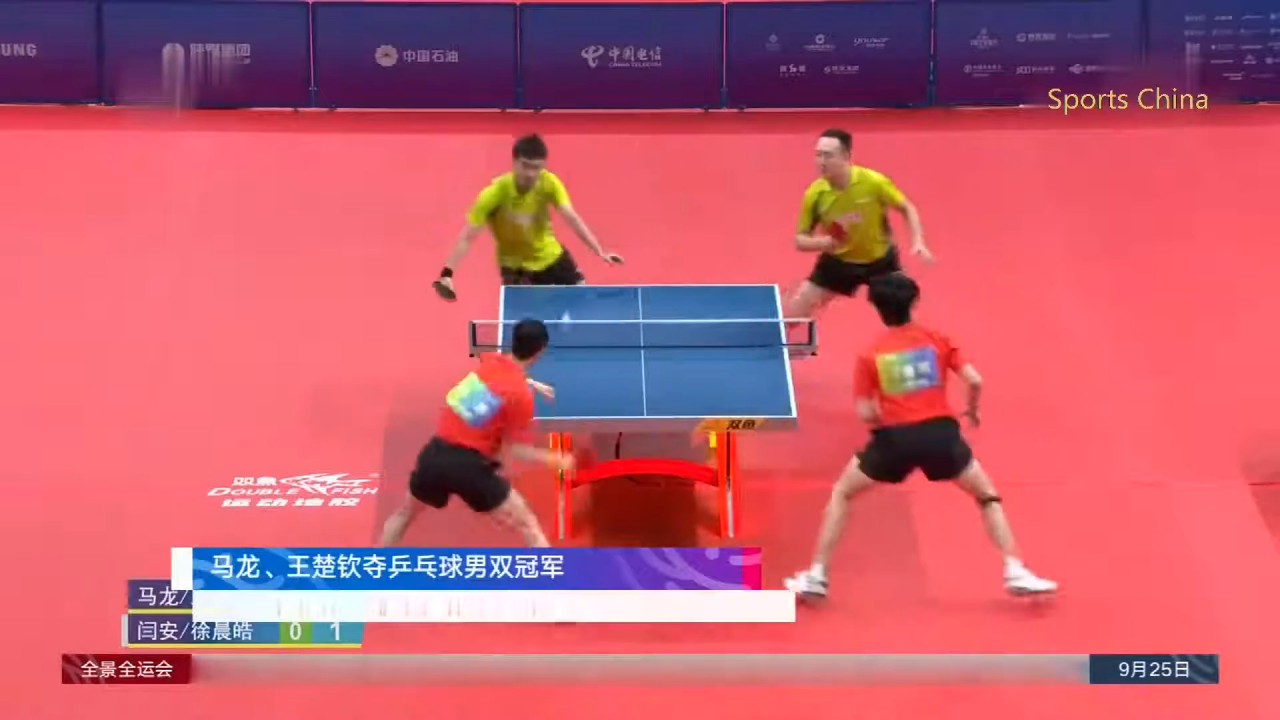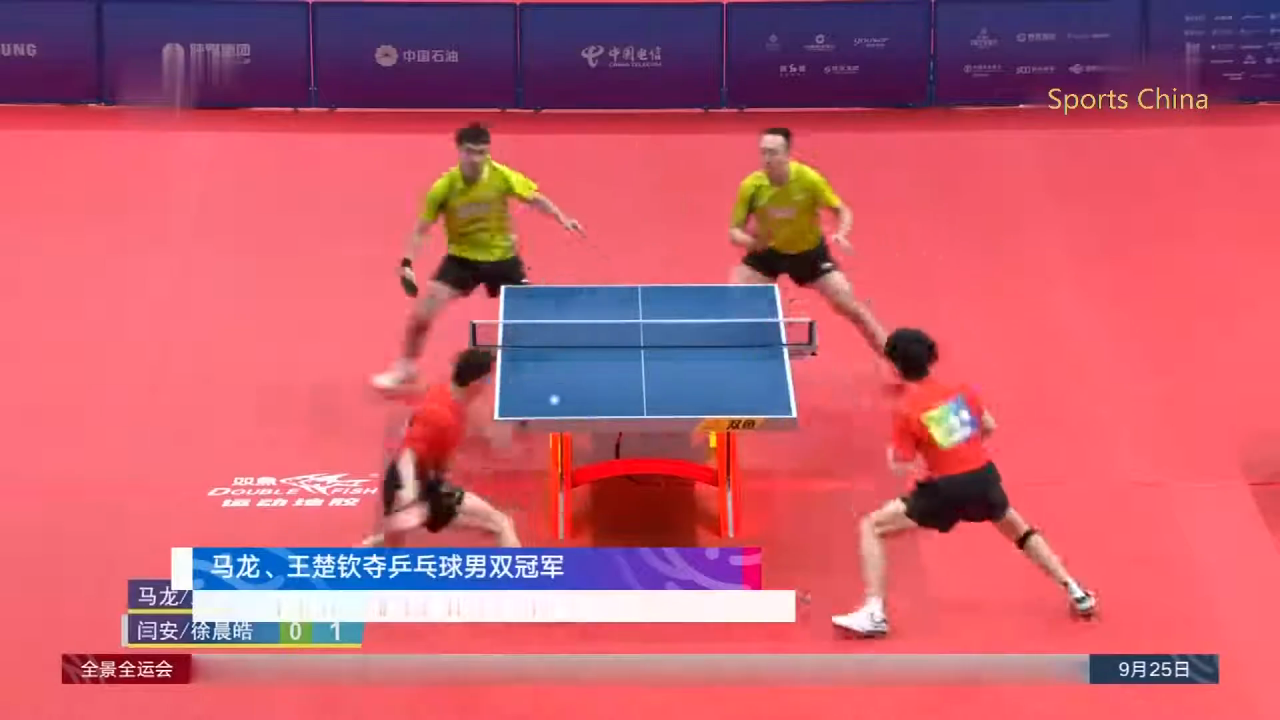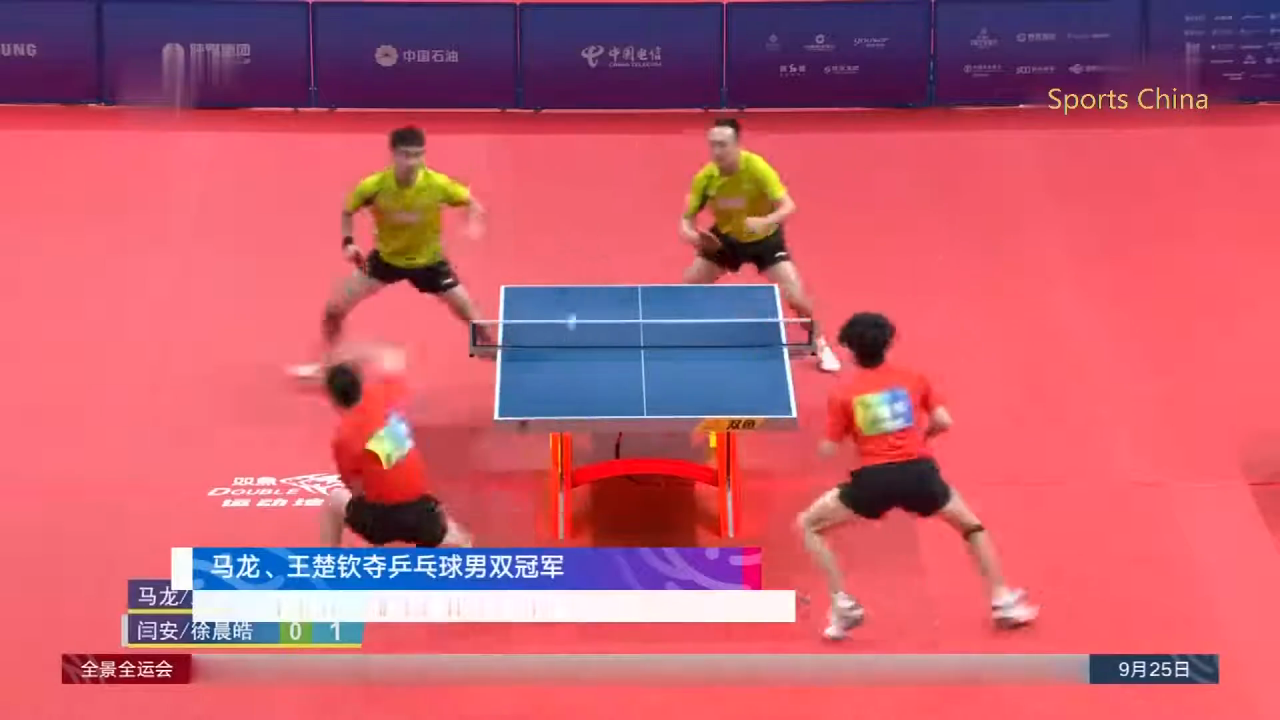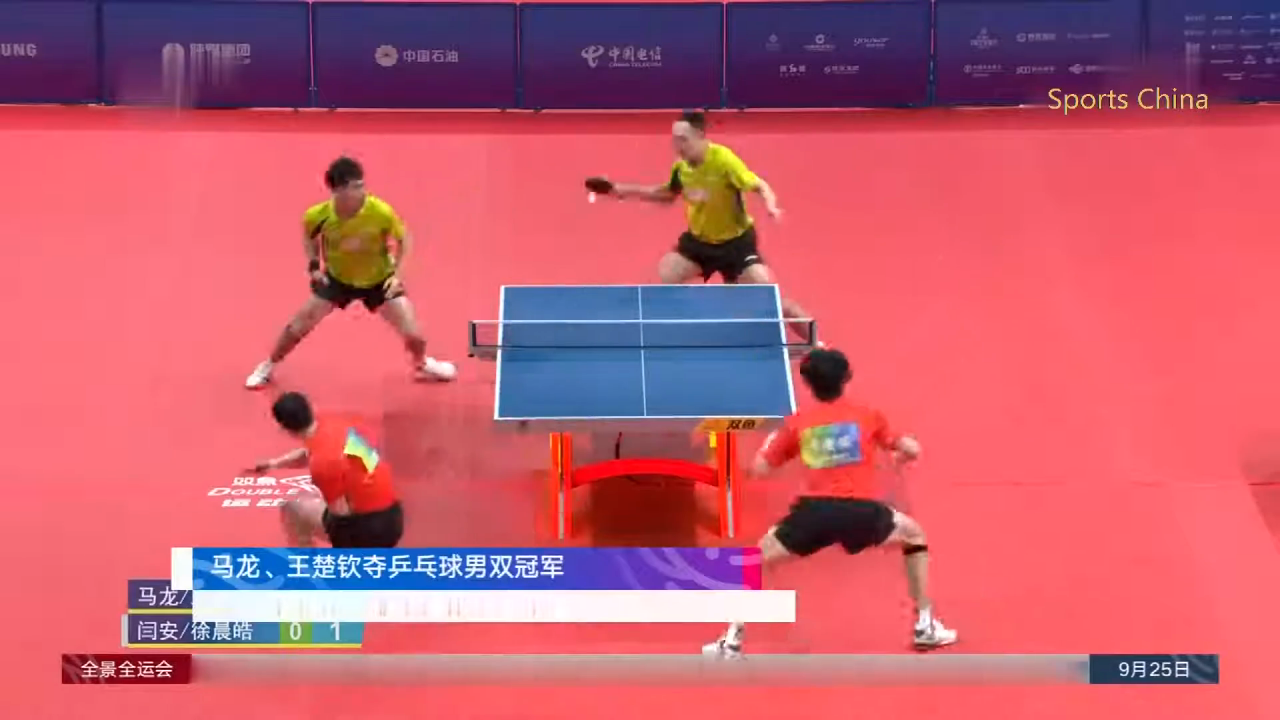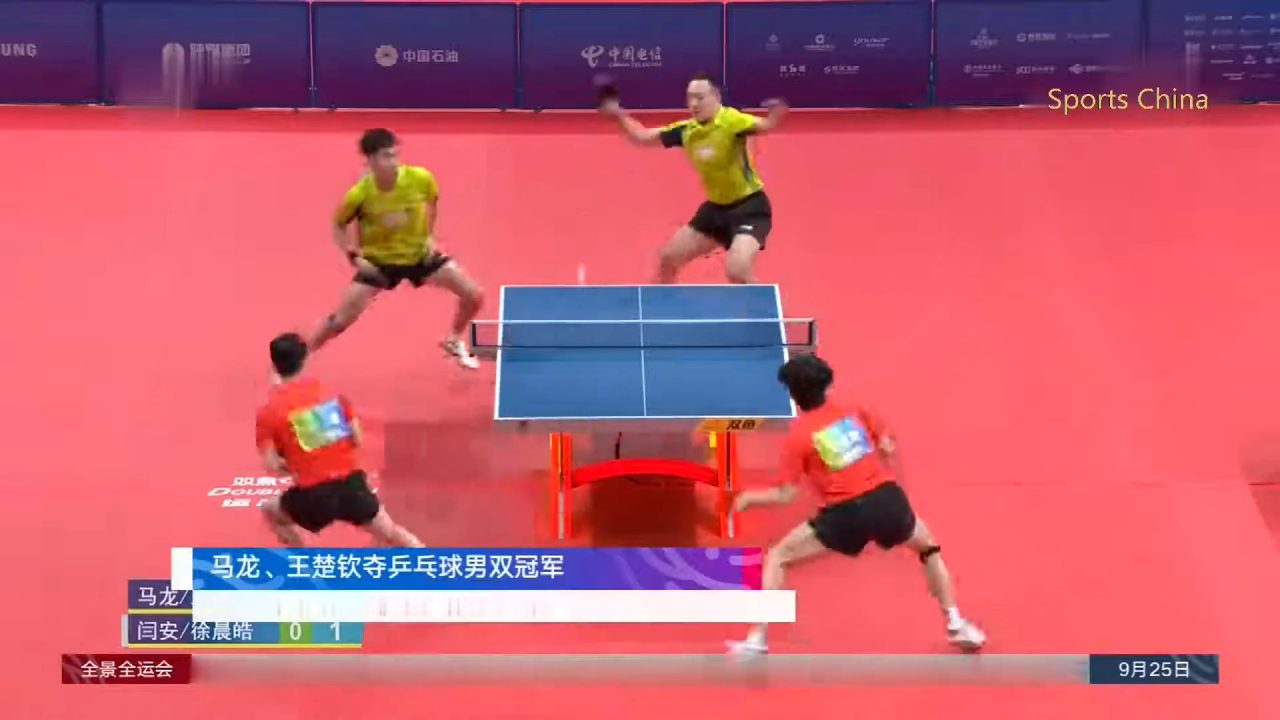
dt=0.2s
person 1, frame 1
left shoulder: (870, 354)
right shoulder: (936, 339)
left elbow: (865, 412)
right elbow: (974, 381)
right wrist: (973, 410)
left hip: (897, 439)
right hip: (940, 432)
left knee: (842, 492)
right knee: (986, 495)
left ankle: (815, 575)
right ankle: (1015, 572)
person 1, frame 2
left shoulder: (902, 410)
right shoulder: (959, 390)
left elbow: (908, 469)
right elbow: (989, 428)
left wrist: (894, 456)
left hip: (942, 489)
right hip: (983, 480)
left knee: (871, 528)
right knee: (1022, 531)
left ankle: (873, 612)
right ankle: (1076, 592)
person 1, frame 3
left shoulder: (843, 393)
right shoulder: (913, 380)
left elbow: (828, 449)
right elbow: (943, 421)
left wrist: (848, 431)
left hip: (874, 480)
right hip: (919, 474)
left knee: (806, 525)
right knee: (970, 525)
left ankle: (843, 606)
right ankle: (1002, 601)
person 1, frame 4
left shoulder: (797, 423)
right shoulder: (868, 415)
left elbow: (762, 466)
right elbow: (912, 450)
left wrist: (769, 444)
right wrist: (899, 456)
left hip: (814, 513)
right hip: (862, 511)
left knee: (756, 562)
right knee: (913, 536)
left ankle: (732, 640)
right ankle: (925, 627)
person 1, frame 5
left shoulder: (797, 437)
right shoulder: (853, 412)
left elbow: (789, 496)
right elbow: (888, 450)
left wrist: (752, 497)
left hip: (849, 514)
right hip: (888, 500)
left knee: (777, 558)
right knee: (928, 548)
left ankle: (757, 641)
right ankle: (957, 625)
person 2, frame 1
left shoulder: (548, 183)
right shoulder: (493, 195)
left elbow: (571, 217)
right elbow: (466, 238)
left wrist: (600, 252)
right wrist: (447, 273)
left hip: (552, 257)
right hip: (516, 268)
person 2, frame 2
left shoulder: (502, 176)
right shoulder: (444, 187)
left elbow: (536, 198)
right elbow: (420, 229)
left wrist: (564, 219)
right wrist: (407, 263)
left hip: (502, 257)
right hip: (461, 258)
right knee: (421, 317)
right ankle: (406, 368)
person 2, frame 3
left shoulder: (437, 185)
right shoulder: (373, 187)
left elbow: (472, 203)
right elbow: (347, 212)
left wrist: (474, 224)
right wrist: (348, 242)
left hip: (429, 260)
right hip: (386, 258)
left knee: (470, 316)
right knee: (336, 307)
person 2, frame 4
left shoulder: (381, 212)
right shoulder: (318, 216)
left elbow: (402, 241)
right elbow: (309, 236)
left wrist: (396, 275)
right wrist: (314, 266)
left hip: (380, 278)
right hip: (339, 279)
left knee: (413, 335)
right knee: (298, 327)
left ankle: (421, 363)
right ankle: (270, 365)
person 2, frame 5
left shoulder: (420, 178)
right shoulder: (359, 195)
left elbow: (434, 199)
right elbow: (339, 227)
left wrist: (431, 237)
right wrist: (354, 257)
left hip: (421, 253)
right hip: (379, 258)
left knee: (474, 295)
right knee: (343, 317)
left ankle: (454, 343)
person 3, frame 1
left shoulder: (873, 182)
right shoulder: (814, 195)
left elbow: (907, 208)
right elbow: (801, 240)
left wrist: (918, 242)
right wrist: (823, 242)
left hip: (880, 260)
right hip: (837, 262)
right knee: (791, 316)
person 3, frame 2
left shoulder: (810, 180)
right shoulder: (750, 187)
left elbow: (843, 212)
right elbow: (735, 230)
left wrist: (841, 235)
right wrist: (746, 240)
left hip: (810, 249)
right hip: (767, 251)
left knee: (848, 307)
person 3, frame 3
left shoulder: (758, 169)
right shoulder: (705, 178)
left elbow: (788, 206)
right elbow: (687, 219)
left wrist: (766, 221)
right wrist: (694, 236)
left hip: (766, 239)
right hip: (725, 238)
left knee: (796, 298)
left ankle: (821, 345)
person 3, frame 4
left shoulder: (724, 161)
right shoulder: (681, 167)
left elbow: (760, 187)
right elbow: (666, 195)
left wrist: (771, 207)
right wrist: (627, 191)
left hip: (736, 241)
right hip: (699, 240)
left ankle: (812, 340)
person 3, frame 5
left shoulder: (732, 121)
right shoulder: (687, 130)
left elbow: (763, 126)
right elbow: (643, 136)
left wrist: (775, 116)
right wrist: (617, 112)
left hip: (749, 206)
right hip: (718, 207)
left knee: (737, 269)
right knee: (669, 257)
person 4, frame 1
left shoulder: (490, 363)
right shoulder: (522, 396)
right elbow: (513, 450)
left wrist: (531, 384)
right wrist: (554, 460)
left hip: (437, 455)
left knee: (406, 514)
right knee: (525, 525)
person 4, frame 2
left shoulder: (446, 392)
right shoulder: (440, 417)
right elbow: (406, 456)
right wrist: (409, 503)
left hip: (402, 481)
right hip: (420, 486)
left knee: (392, 535)
right knee: (502, 526)
person 4, frame 3
left shoulder: (342, 438)
right shoulder: (384, 396)
left elbow: (355, 491)
right elbow: (395, 360)
right hip: (419, 513)
left knee: (335, 502)
person 4, frame 4
left shoulder: (323, 465)
right shoulder: (332, 424)
left elbow: (342, 511)
right wrist: (273, 463)
left hip: (364, 524)
right hip: (392, 517)
left knee: (291, 509)
person 4, frame 5
left shoulder: (270, 411)
right shoulder: (329, 392)
left elbow: (271, 465)
right elbow: (357, 439)
left hip: (312, 496)
right hip: (351, 486)
left knee: (271, 512)
right knee: (391, 534)
